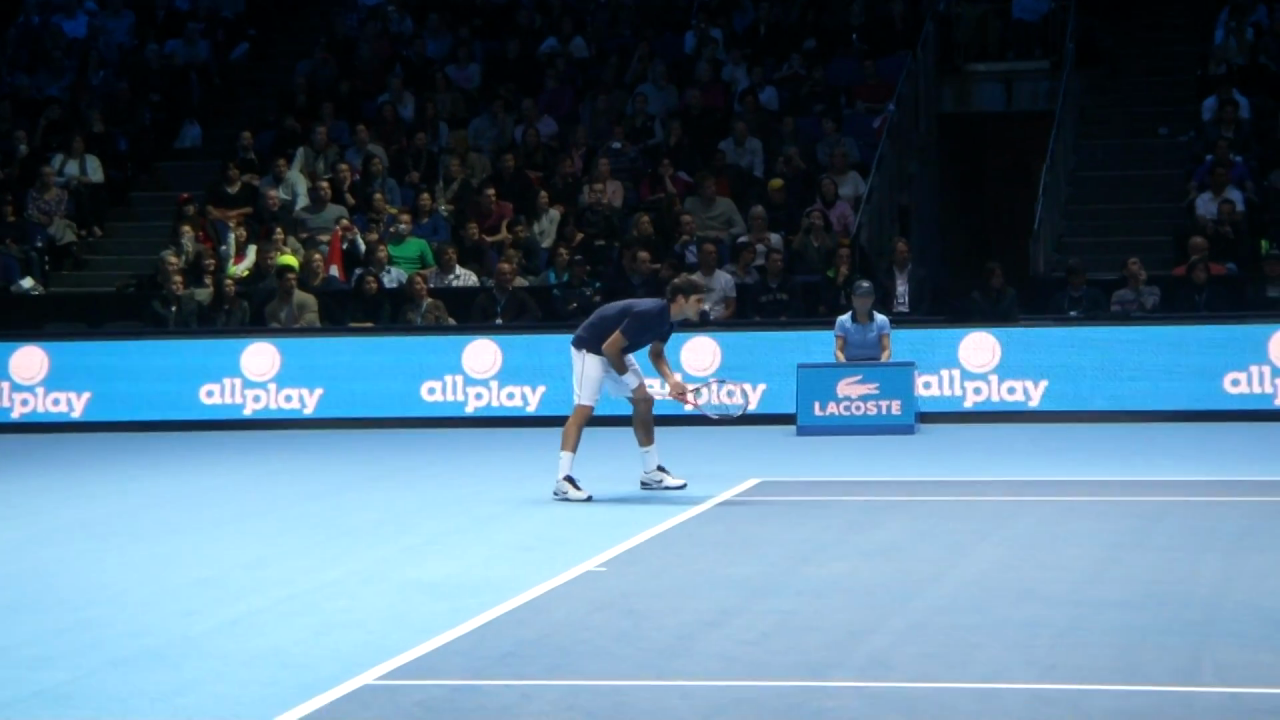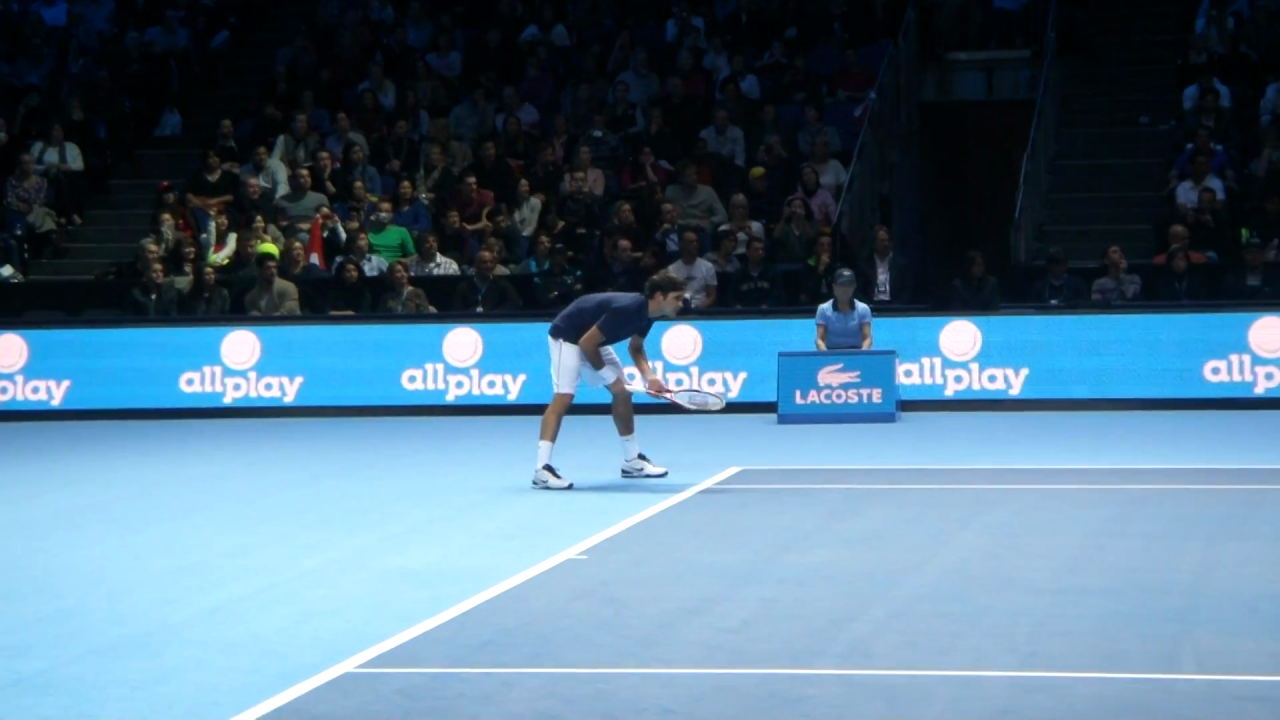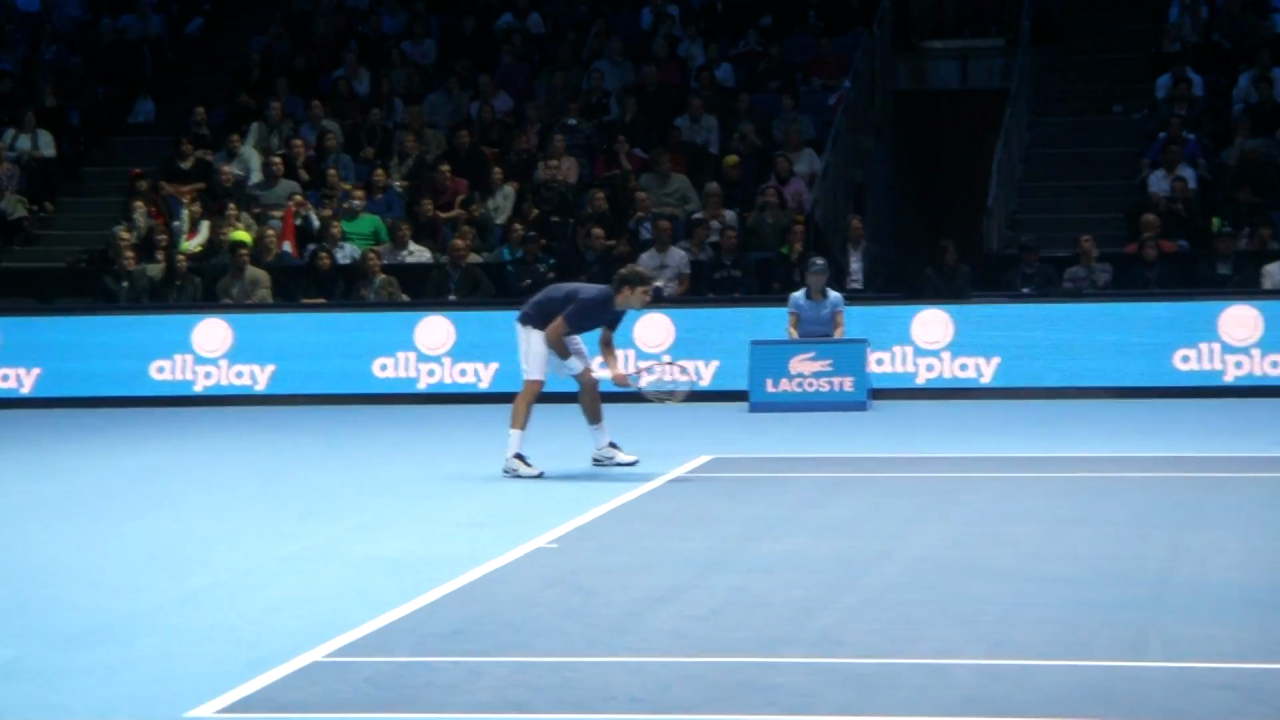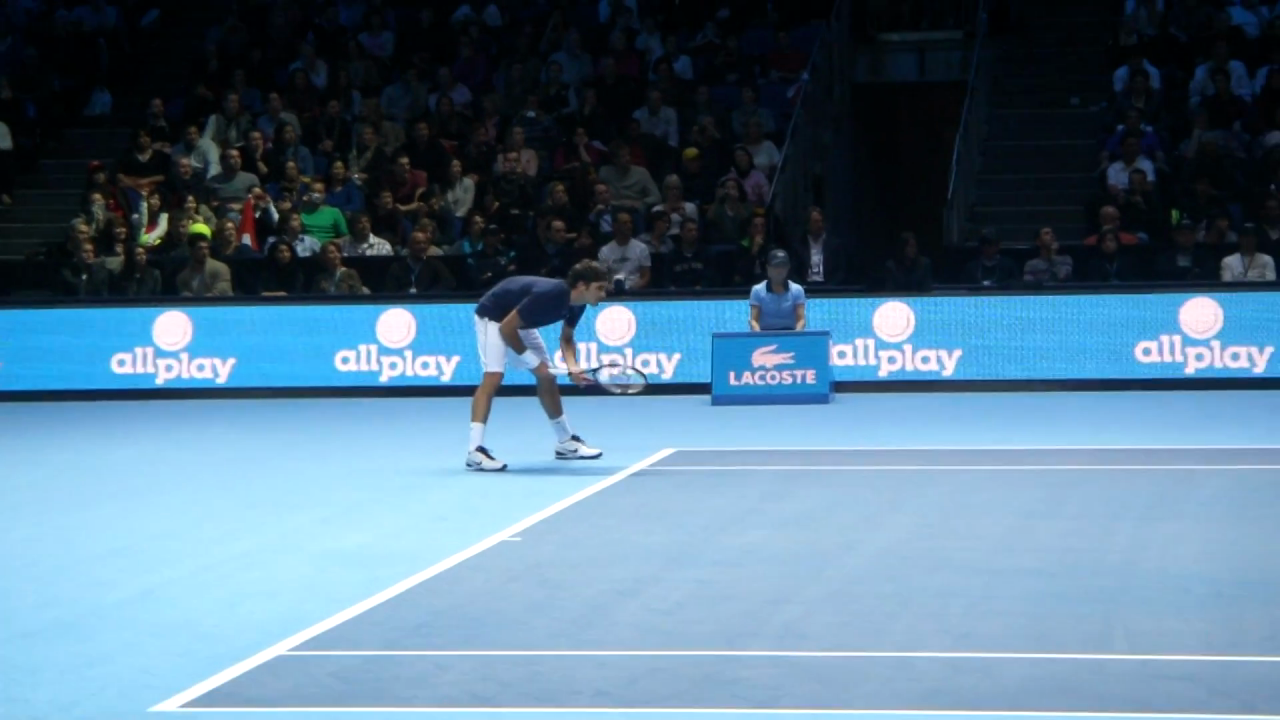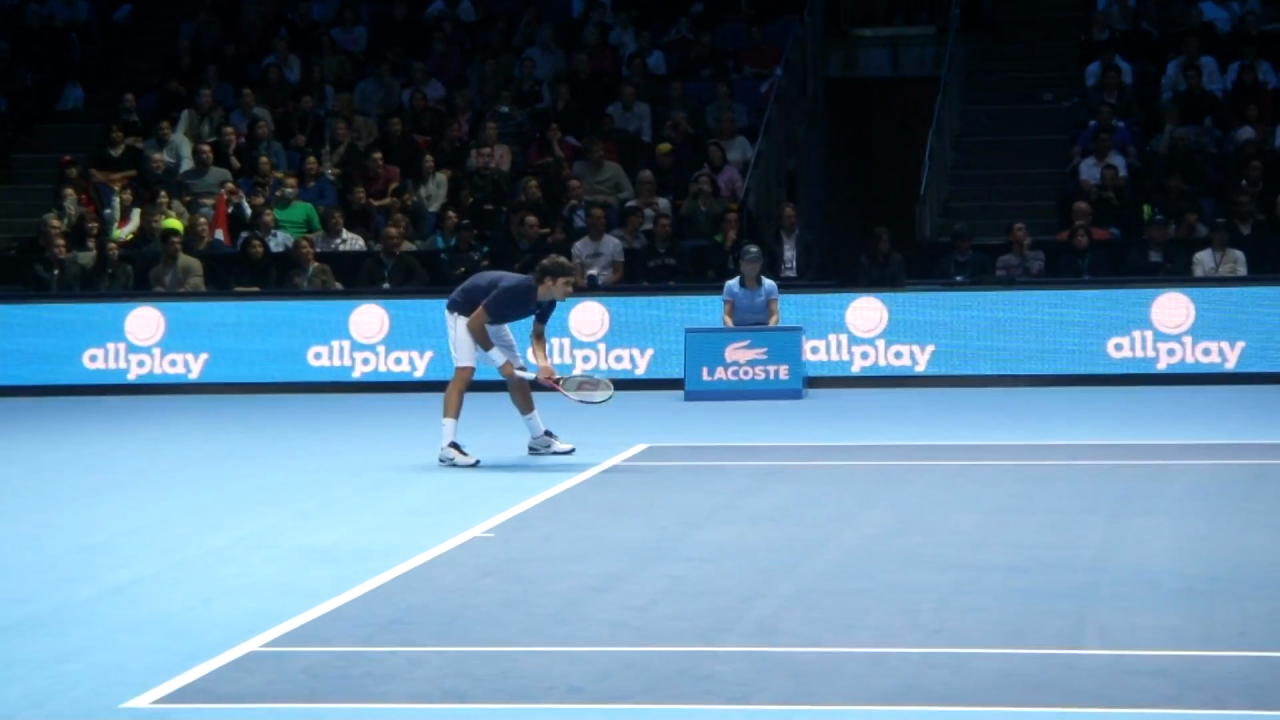
dt=0.1s
person 1, frame 1
left shoulder: (669, 318)
right shoulder: (648, 313)
left elbow: (656, 353)
right elbow: (609, 348)
left wrist: (672, 380)
right wrist: (633, 383)
left hip: (615, 350)
right hip: (590, 347)
left knee: (644, 402)
right knee: (584, 408)
left ankle: (651, 472)
right ankle: (563, 480)
person 1, frame 2
left shoulder: (647, 313)
right shoulder: (626, 309)
left elbow: (635, 348)
right elbow: (586, 343)
left wrist: (649, 376)
right wrist: (611, 377)
left hip: (594, 342)
right hip: (567, 336)
left knee: (623, 392)
right knee: (564, 397)
left ankle: (632, 461)
right ankle: (542, 469)
person 1, frame 3
left shoulder: (618, 308)
right shoulder: (592, 301)
left elbow: (605, 341)
right elbow: (552, 334)
left wrist: (615, 370)
right wrist: (577, 367)
left hip: (561, 328)
right hip: (536, 324)
left knee: (590, 382)
right knee: (534, 384)
left ankle: (603, 449)
right ankle: (513, 458)
person 1, frame 4
left shoulder: (576, 304)
right shoulder: (547, 295)
left elbow: (566, 338)
right elbow: (507, 327)
left wrist: (573, 367)
right wrist: (533, 361)
left hip: (519, 322)
right hip: (493, 316)
left knee: (547, 376)
right knee: (494, 377)
left ankle: (565, 442)
right ankle: (475, 451)
person 1, frame 5
left shoulder: (547, 302)
right shoulder: (513, 290)
left elbow: (537, 335)
right elbow: (474, 323)
left wrist: (543, 365)
right wrist: (500, 361)
left hip: (492, 317)
right hip: (465, 312)
left knee: (517, 373)
right knee: (465, 372)
left ankle: (539, 437)
right ankle: (448, 447)
